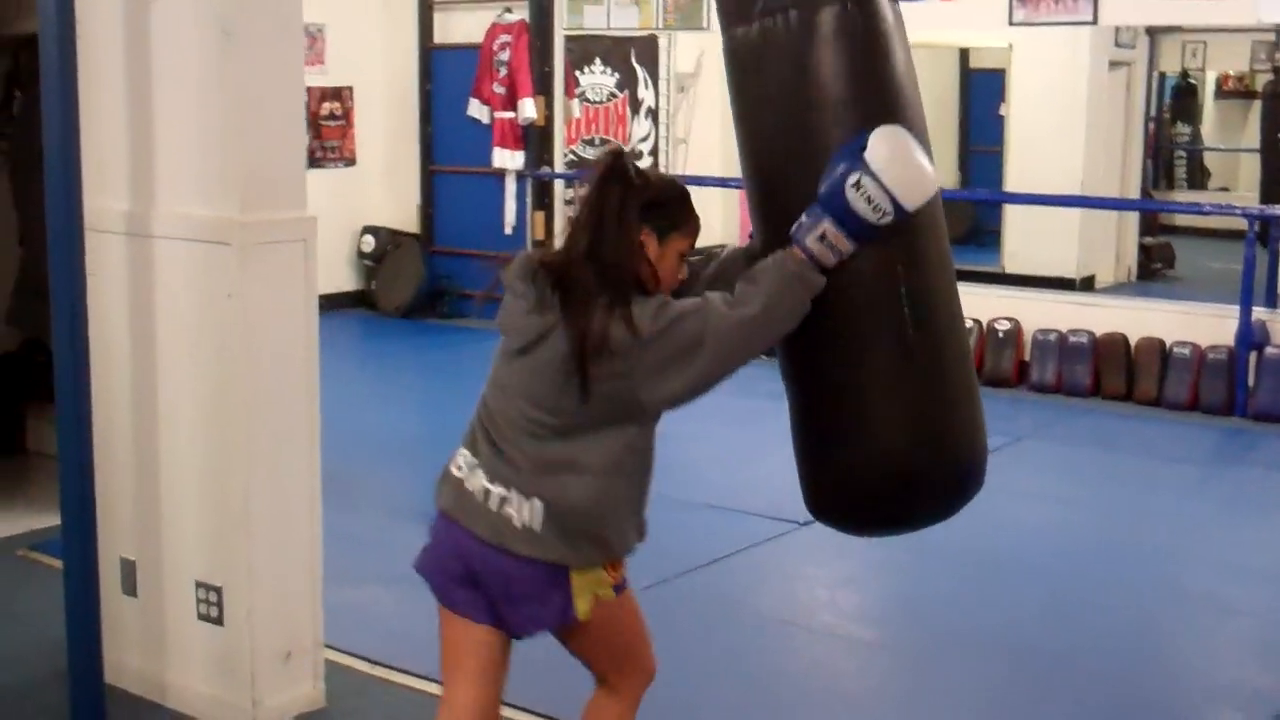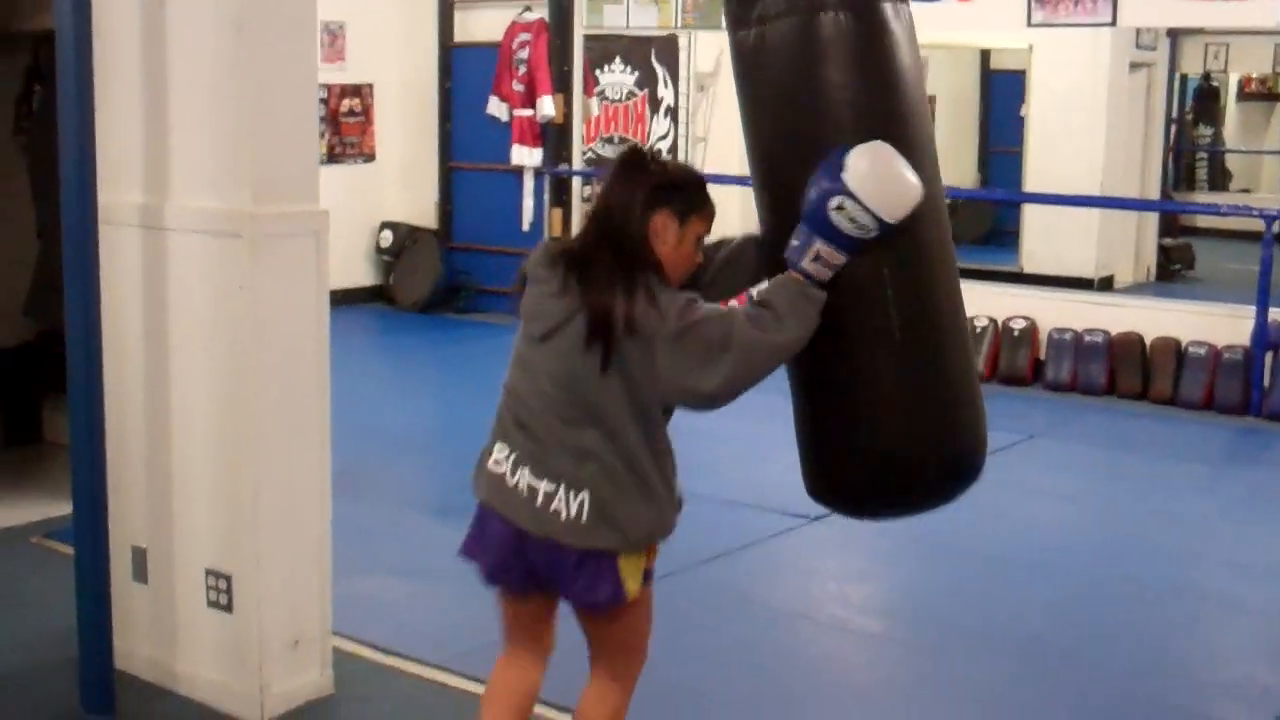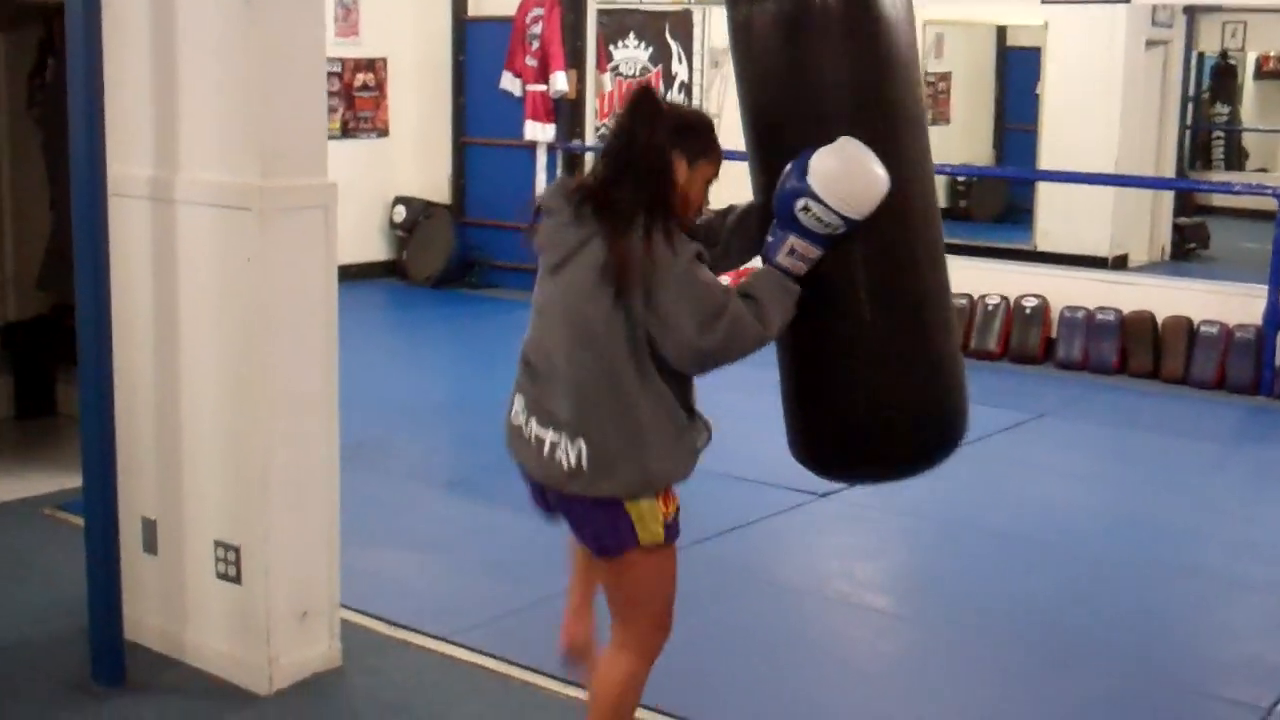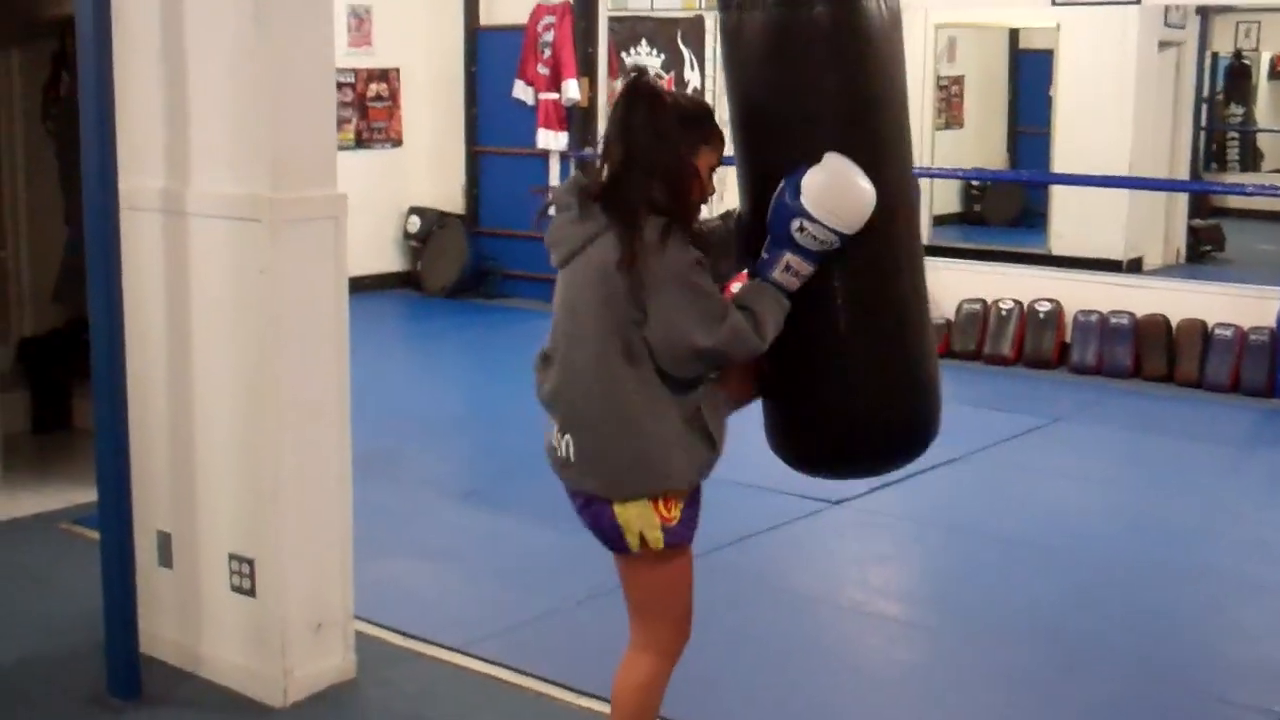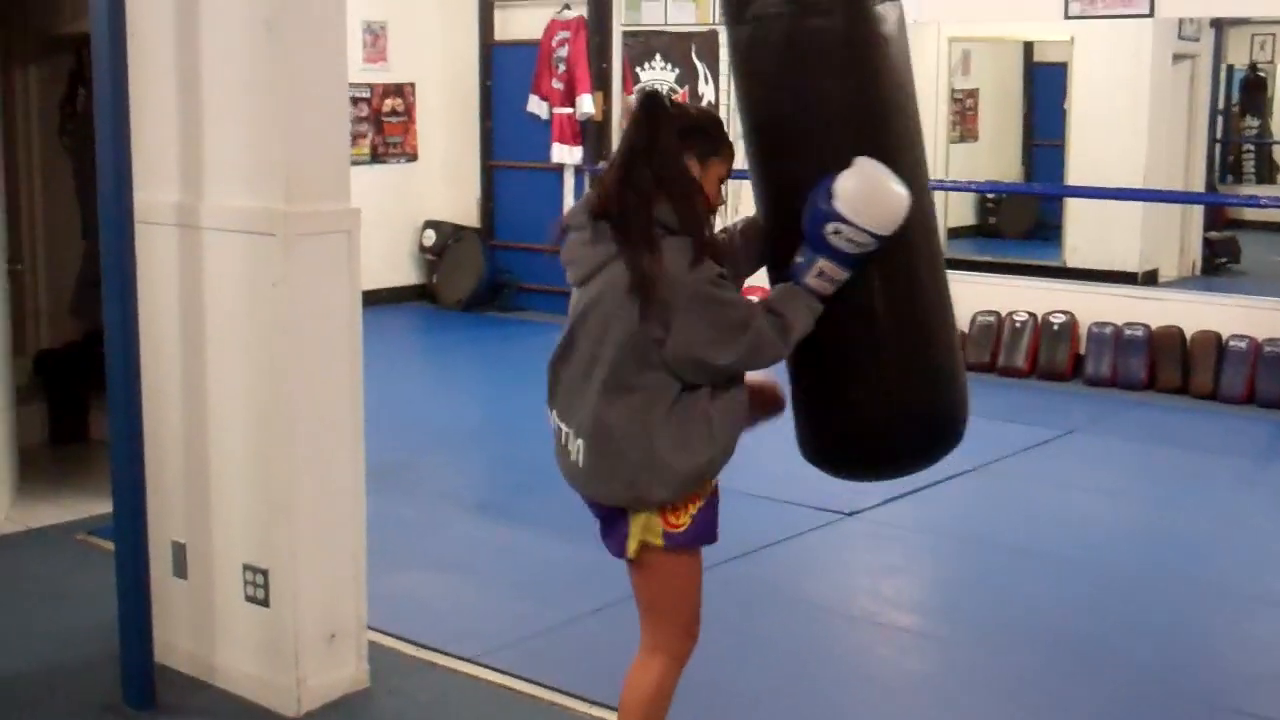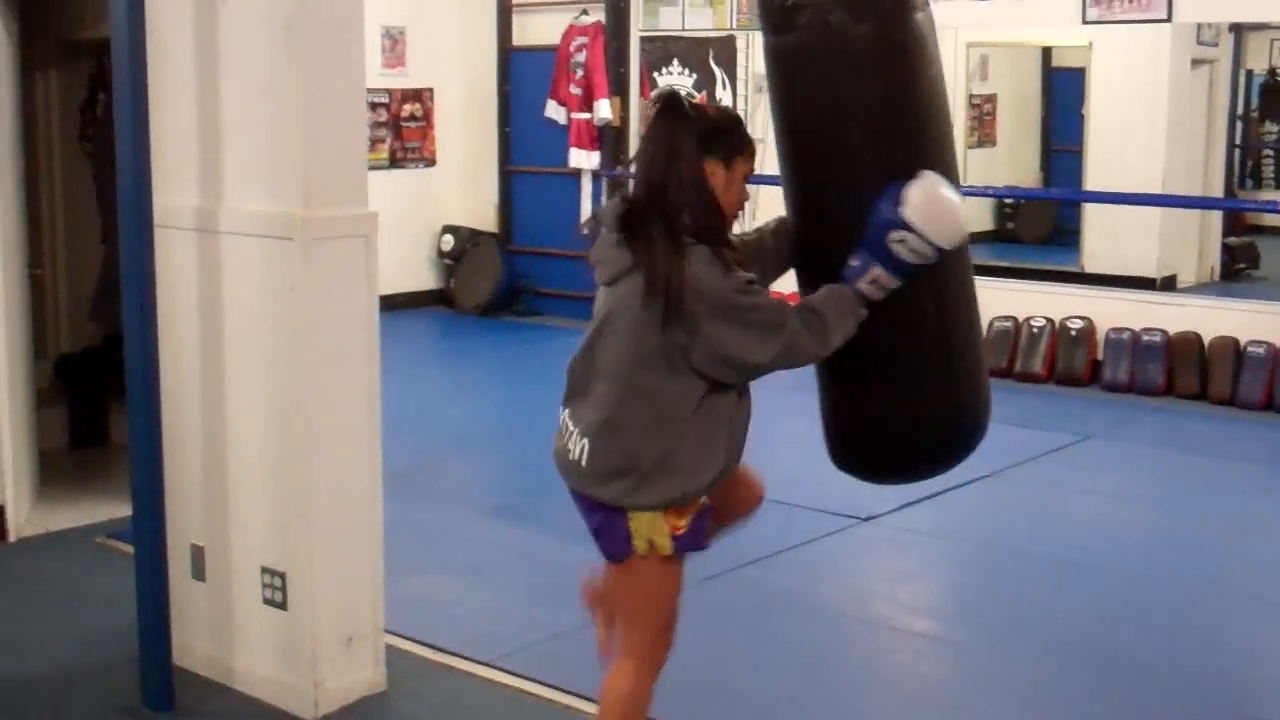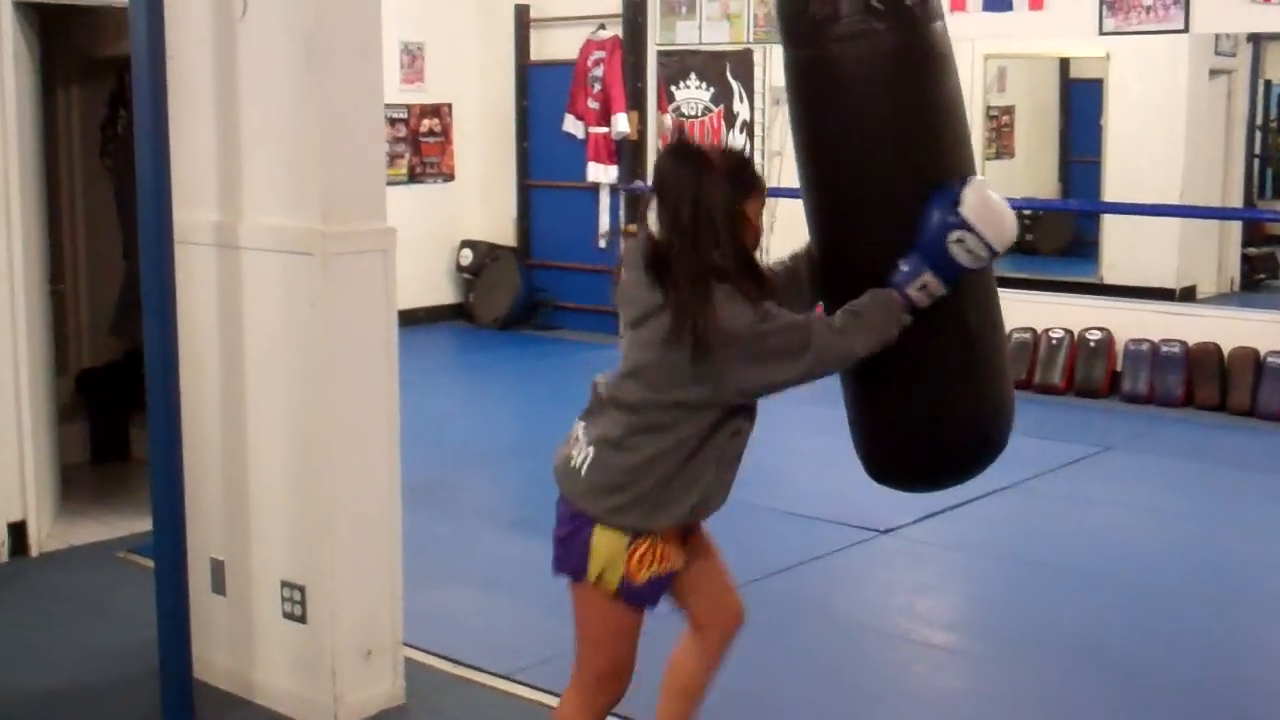
dt=0.1s
person 1, frame 1
left shoulder: (540, 290)
right shoulder: (631, 329)
left elbow: (686, 309)
right elbow: (735, 321)
left wrist: (770, 250)
right wrist: (828, 239)
left hip: (469, 521)
right hip: (553, 546)
person 1, frame 2
left shoulder: (559, 274)
right shoulder: (647, 311)
left elbow: (703, 284)
right elbow: (751, 341)
left wrist: (783, 246)
right wrist: (820, 251)
left hip: (507, 500)
right hip: (593, 527)
left knee: (523, 653)
right knee: (615, 672)
person 1, frame 3
left shoulder: (582, 221)
right shoulder: (650, 248)
left elbow: (704, 248)
right elbow: (725, 334)
left wrist: (776, 212)
right wrist: (797, 241)
left hip: (538, 443)
right hip: (614, 464)
right knee: (639, 639)
left ankle: (578, 614)
person 1, frame 4
left shoulder: (597, 218)
right shoulder: (654, 247)
left elbow: (701, 252)
right elbow: (723, 338)
left wrist: (777, 220)
right wrist: (789, 262)
left hip: (582, 439)
right hip: (632, 462)
left knee: (749, 378)
right knee: (661, 640)
person 1, frame 5
left shoulder: (612, 235)
right shoulder: (666, 264)
left elbow: (715, 260)
right elbow: (754, 338)
right wrist: (821, 265)
left hip: (607, 440)
right hip: (641, 466)
left knee: (765, 398)
right knee: (669, 643)
person 1, frame 6
left shoulder: (646, 237)
right shoulder: (693, 273)
left elbow: (745, 261)
right elbow: (791, 337)
right wrist: (875, 270)
left hip: (611, 442)
right hip: (636, 473)
left knee: (744, 495)
right knee: (644, 651)
left ankle: (614, 591)
person 1, frame 7
left shoulder: (680, 278)
right shoulder: (723, 317)
left elbow: (776, 292)
right elbow: (825, 342)
right wrist: (914, 284)
left hip: (652, 497)
right hip: (615, 503)
left knee: (720, 621)
